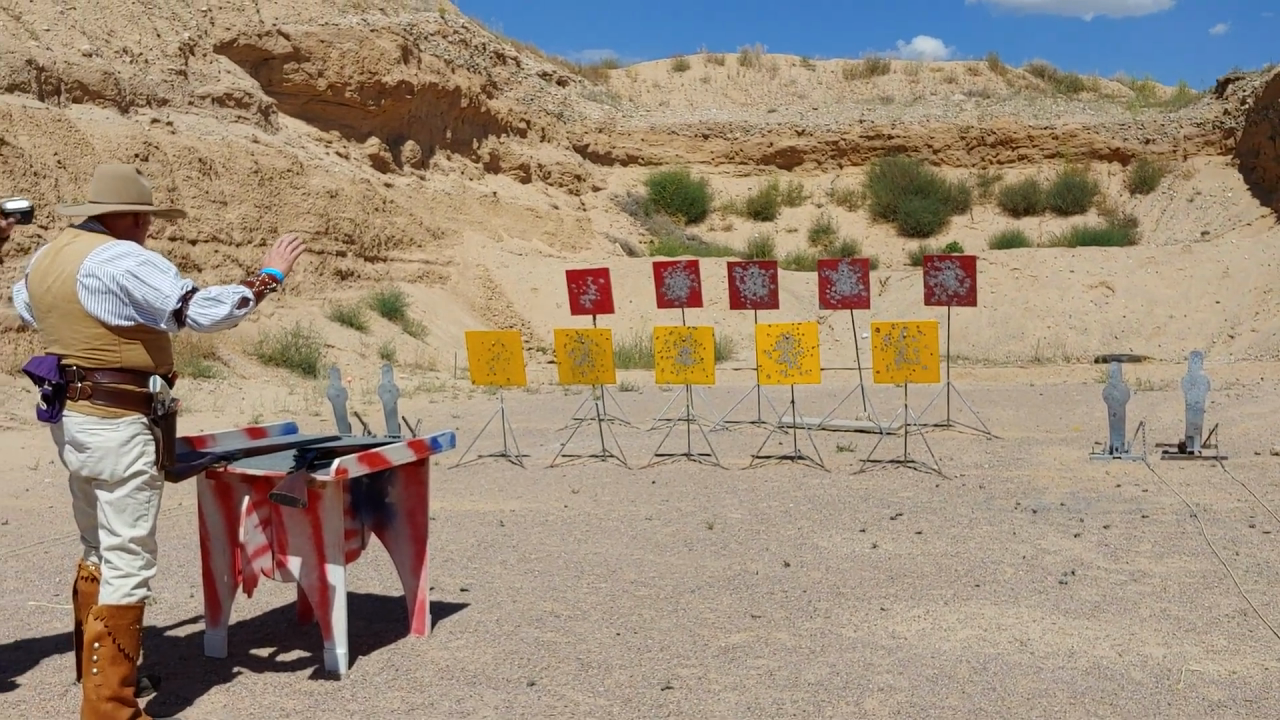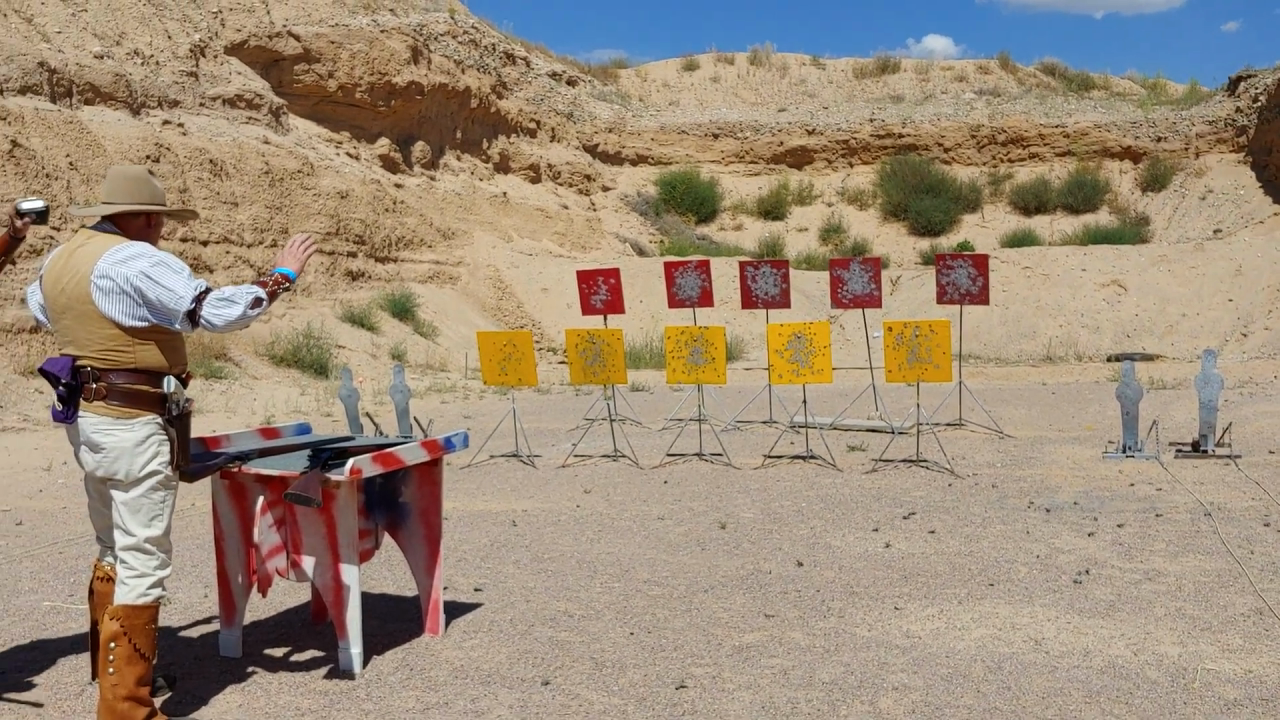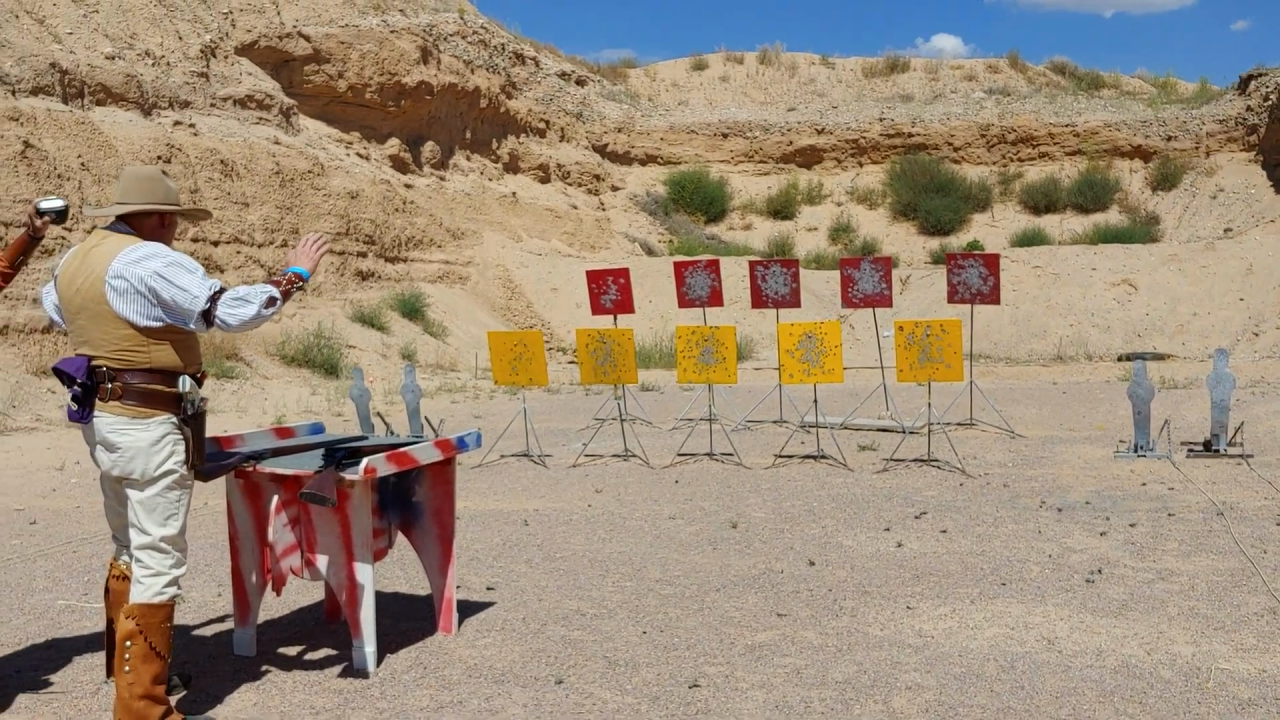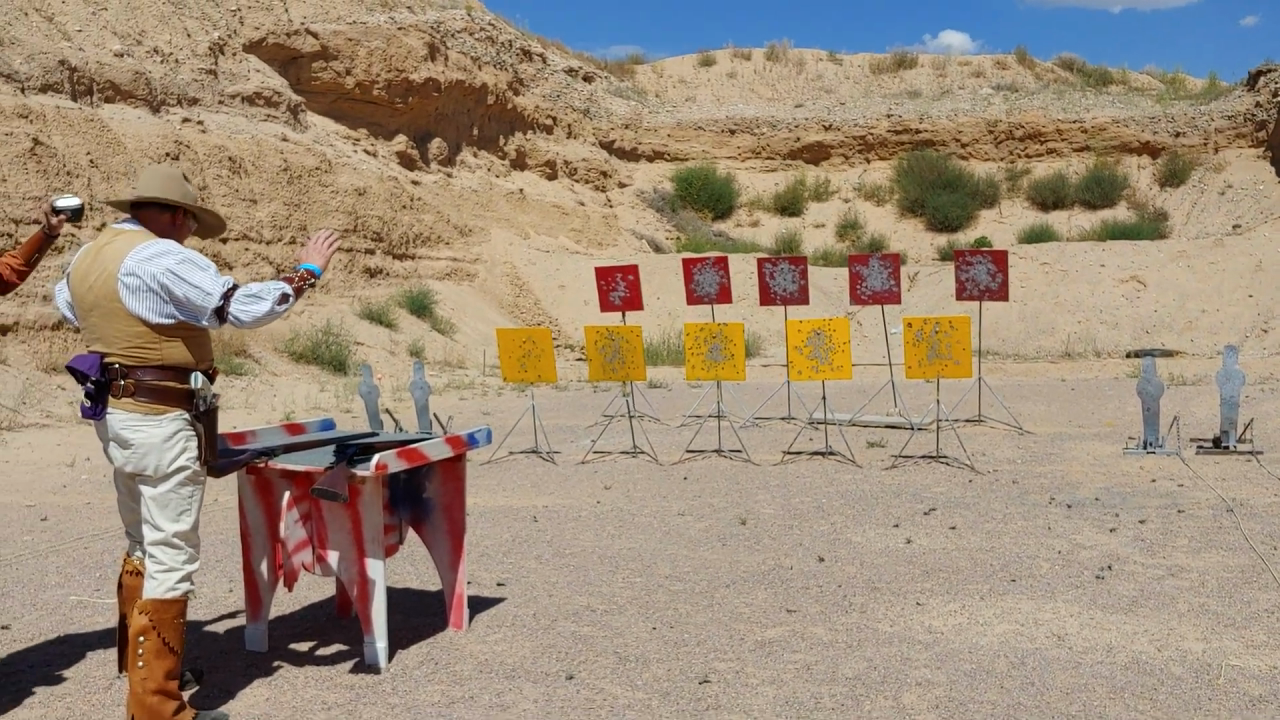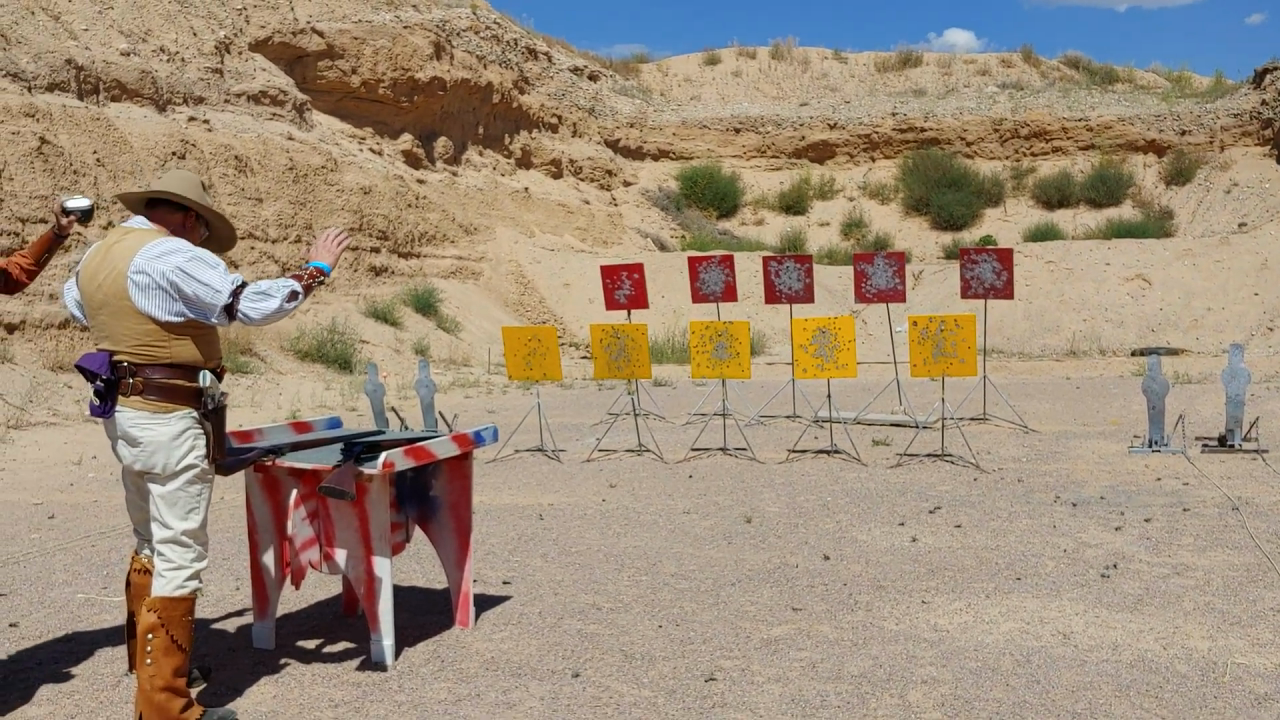
dt=0.2s
person 1, frame 1
left shoulder: (43, 258)
right shoulder: (124, 260)
left elbow: (24, 307)
right elbow: (203, 310)
right wrist: (269, 276)
left hip: (72, 417)
right hip: (117, 424)
left knee: (97, 553)
right knee: (127, 563)
left ankle: (97, 671)
person 1, frame 2
left shoulder: (58, 260)
right shoulder: (137, 262)
left elbow: (39, 308)
right elbow: (217, 310)
right wrist: (281, 275)
left hip: (87, 418)
right hip: (133, 424)
left knee: (113, 552)
right knee: (143, 563)
left ankle: (112, 671)
person 1, frame 3
left shoulder: (73, 260)
right shoulder: (151, 261)
left elbow: (54, 309)
right elbow: (231, 310)
right wrist: (294, 275)
left hip: (103, 417)
right hip: (148, 424)
left knee: (128, 552)
right knee: (158, 561)
left ankle: (127, 672)
person 1, frame 4
left shoulder: (85, 257)
right shoulder: (162, 258)
left elbow: (67, 306)
right elbow: (243, 306)
right wrist: (306, 272)
left hip: (116, 414)
right hip: (160, 420)
left knee: (141, 548)
right knee: (171, 558)
left ankle: (141, 668)
person 1, frame 5
left shoulder: (95, 255)
right shoulder: (171, 255)
left elbow: (75, 304)
right elbow: (253, 304)
right wrist: (315, 269)
left hip: (125, 412)
right hip: (168, 418)
left knee: (150, 546)
right knee: (179, 556)
left ankle: (149, 665)
